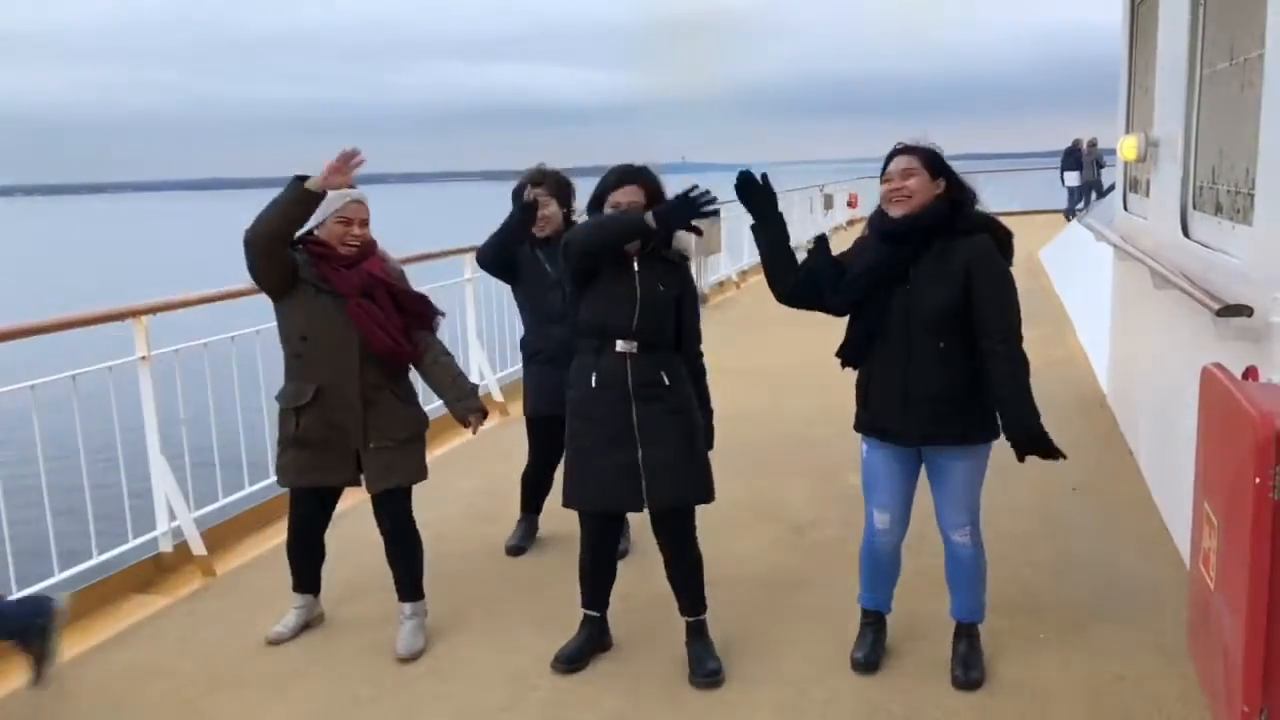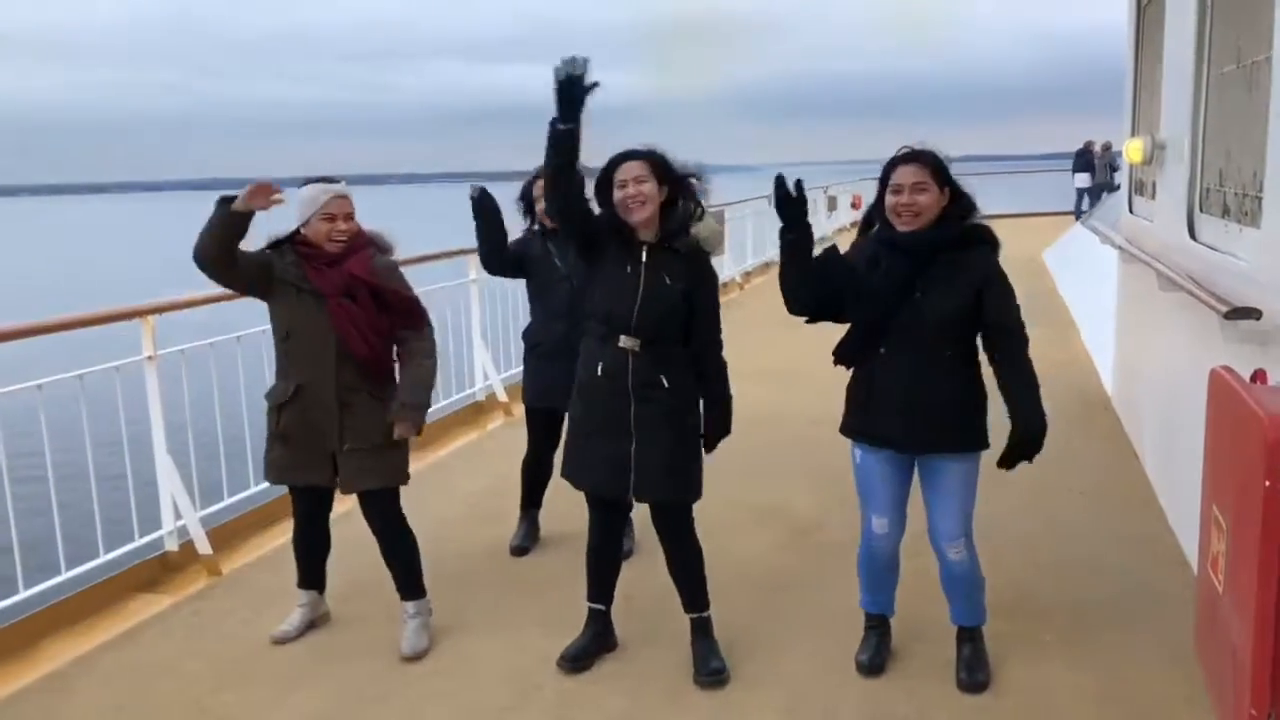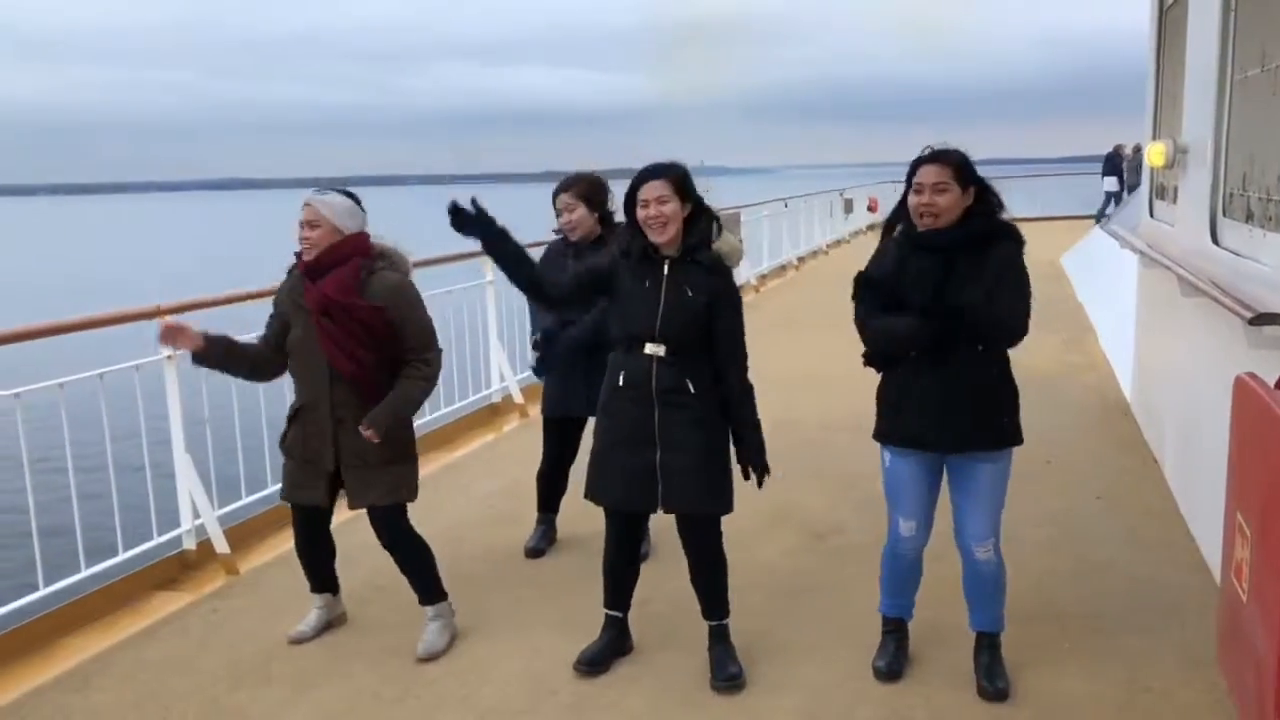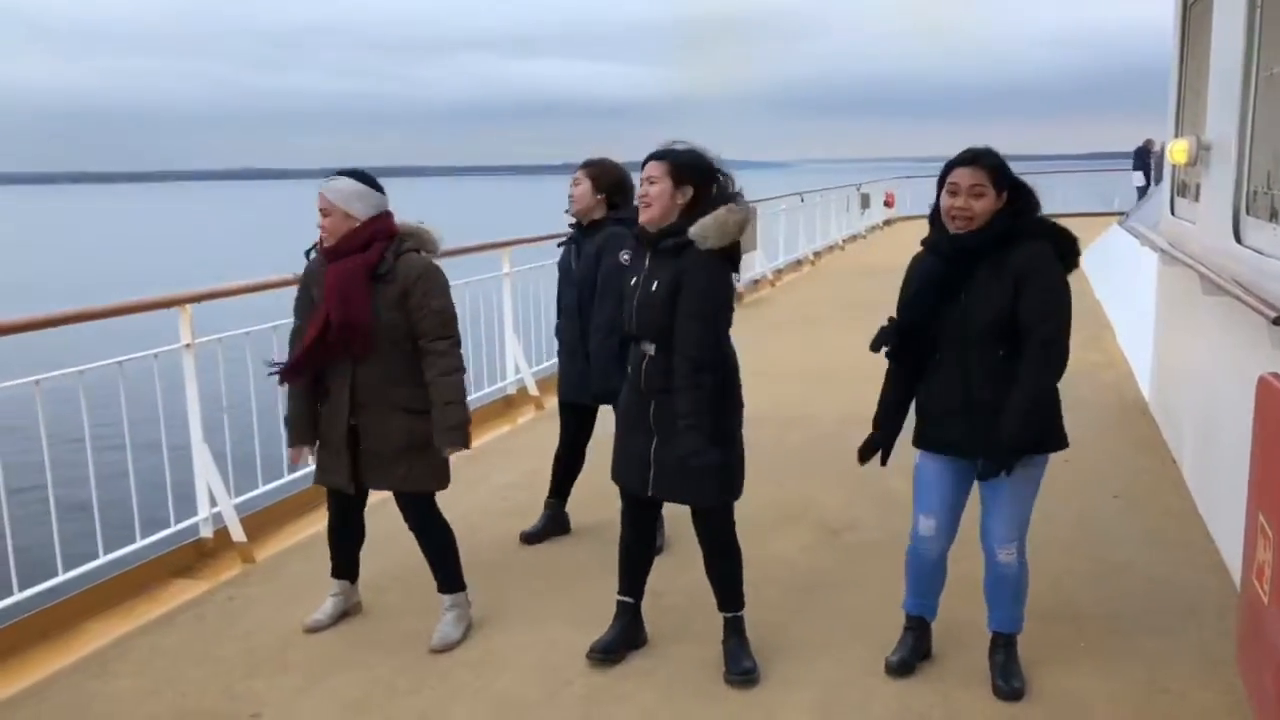
dt=0.3s
person 1, frame 1
left shoulder: (672, 269)
right shoulder: (589, 263)
left elbow: (689, 349)
right elbow: (580, 238)
left wrist: (703, 417)
right wrist: (655, 216)
left hip: (665, 411)
right hip: (597, 410)
left knee: (676, 527)
right knee: (598, 526)
left ankle: (697, 634)
right ankle: (593, 626)
person 1, frame 2
left shoulder: (689, 260)
right shoulder: (599, 244)
left elbow: (706, 345)
right elbow: (561, 196)
left wrist: (718, 410)
right wrist: (567, 116)
left hip: (665, 407)
right hip: (602, 403)
left knee: (674, 522)
right knee: (605, 517)
left ankle: (701, 630)
right ankle: (598, 623)
person 1, frame 3
left shoulder: (712, 274)
right shoulder: (624, 264)
left elbow: (732, 364)
right elbow: (553, 292)
left wrist: (749, 437)
right wrist: (493, 238)
left hip: (692, 421)
right hip: (625, 417)
left knee: (701, 533)
right knee: (623, 529)
left ankle: (720, 640)
right ankle: (615, 630)
person 1, frame 4
left shoulder: (703, 261)
right shoulder: (652, 251)
left elbow: (697, 356)
left wrist: (695, 433)
right wrist: (624, 392)
left hip: (698, 410)
right hip: (643, 406)
left knee: (714, 523)
right knee: (637, 514)
left ankle: (734, 632)
right ankle: (628, 620)
person 2, frame 1
left shoulder: (975, 251)
right shoulder: (871, 252)
left elbow: (1001, 342)
right elbow: (796, 288)
left wrist: (1020, 418)
right wrist: (768, 224)
left hip: (959, 423)
right hip: (885, 421)
left knee: (960, 533)
right knee: (882, 532)
left ankle: (967, 634)
right ankle: (873, 623)
person 2, frame 2
left shoulder: (975, 262)
right shoulder: (868, 254)
left elbow: (1008, 346)
right elbow: (806, 302)
left wrist: (1027, 418)
right wrist: (795, 237)
left hip: (951, 430)
right hip: (877, 424)
left knee: (953, 545)
right knee: (879, 538)
left ankle: (970, 637)
right ankle: (876, 626)
person 2, frame 3
left shoulder: (999, 256)
right shoulder: (893, 255)
left elbow: (1010, 327)
right elbow: (869, 324)
left wrist: (958, 322)
right wrist: (912, 329)
left hip: (981, 427)
right hip: (907, 425)
left knee: (980, 545)
right knee: (905, 538)
left ankle: (988, 645)
right ankle: (894, 632)
person 2, frame 4
left shoulder: (1034, 258)
right shoulder: (929, 262)
left elbow: (1047, 352)
right elbow: (904, 350)
left wrist: (1014, 432)
right wrist: (886, 422)
left hip: (1017, 435)
right hip: (942, 431)
left knee: (1004, 547)
right knee: (928, 540)
left ankle: (1004, 645)
right ankle: (916, 630)
person 3, frame 1
left shoulder: (385, 276)
right shoulder: (291, 275)
left elbow: (424, 344)
right elbow: (259, 239)
left wrist: (463, 398)
right wrist: (315, 186)
left hip: (387, 425)
right hip: (315, 426)
left knee: (395, 520)
right knee: (305, 523)
left ankle: (412, 613)
right ankle: (305, 605)
person 3, frame 2
left shoulder: (379, 271)
right shoulder: (279, 271)
left elbow: (417, 341)
right elbow: (212, 258)
left wrist: (411, 403)
right wrist: (240, 208)
left hip: (367, 423)
right hip: (302, 422)
left knee: (384, 517)
right knee: (308, 517)
left ankle: (416, 612)
right ankle: (312, 602)
person 3, frame 3
left shoulder: (390, 289)
right shoulder: (296, 290)
left elbow: (424, 362)
right elbow: (267, 362)
left wrist: (390, 416)
right wrist: (204, 346)
left hip: (374, 440)
right hip: (312, 437)
left knee: (392, 527)
right knee: (308, 526)
left ankle: (440, 613)
right ankle: (328, 604)
person 3, frame 4
left shoulder: (414, 271)
right shoulder: (319, 272)
left elbow: (442, 352)
right elbow: (303, 352)
left wrist: (452, 420)
right wrist: (301, 426)
left hip: (401, 423)
right hip: (340, 424)
left knee: (420, 512)
right knee: (342, 512)
left ankle: (455, 603)
right ankle: (343, 593)
person 4, frame 1
right shoulder: (519, 252)
right elbow: (486, 258)
right wrist: (520, 219)
right hip: (546, 369)
right knee: (543, 455)
right ankle: (527, 521)
person 4, frame 2
right shoulder: (533, 244)
right elbow: (495, 261)
right wrist: (487, 216)
right hip: (546, 363)
right knee: (540, 449)
left ankle: (620, 524)
right ankle: (528, 520)
person 4, frame 3
right shoulder: (556, 254)
left elbow: (614, 315)
right elbow: (539, 304)
left wrist: (570, 339)
right wrist: (544, 334)
left hip: (611, 372)
right hip: (564, 374)
right knee: (556, 455)
right ankle: (545, 523)
person 4, frame 4
left shoulder: (619, 239)
right shoulder: (575, 241)
left elbow: (613, 309)
left wrist: (606, 363)
right wrist: (567, 353)
left hip: (618, 361)
right hip: (576, 362)
right knee: (570, 441)
right ankle: (554, 513)
